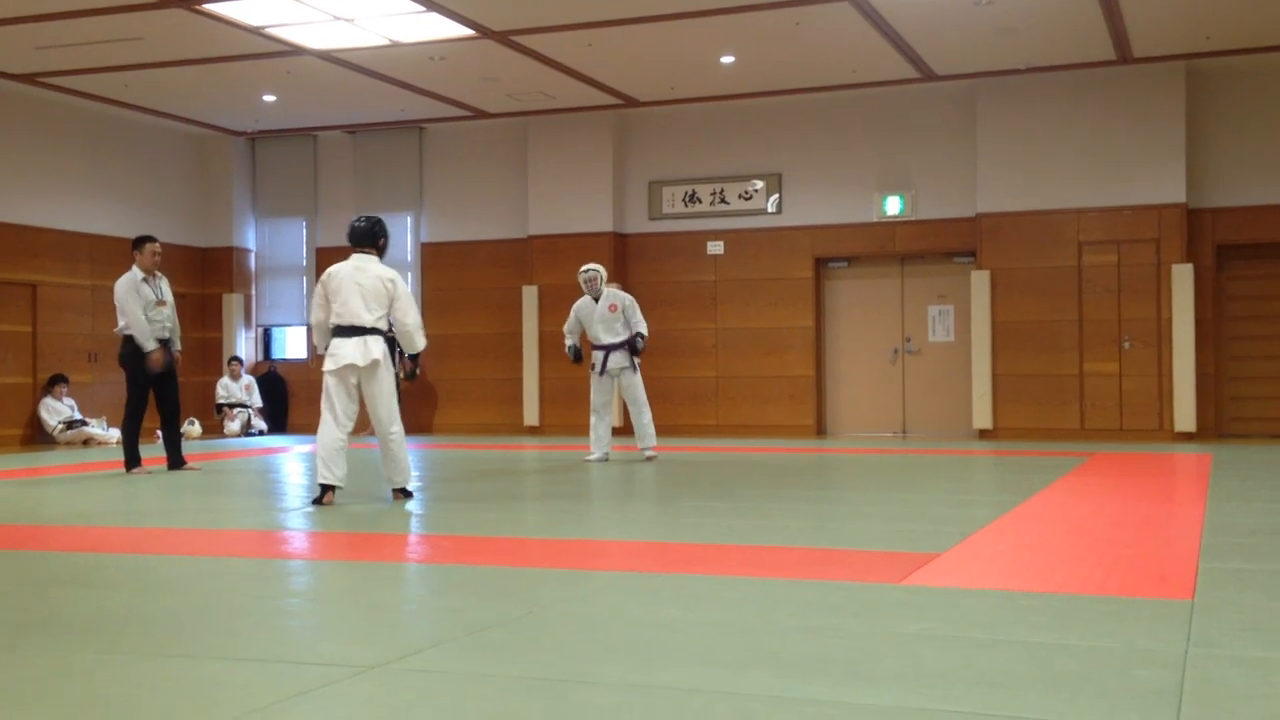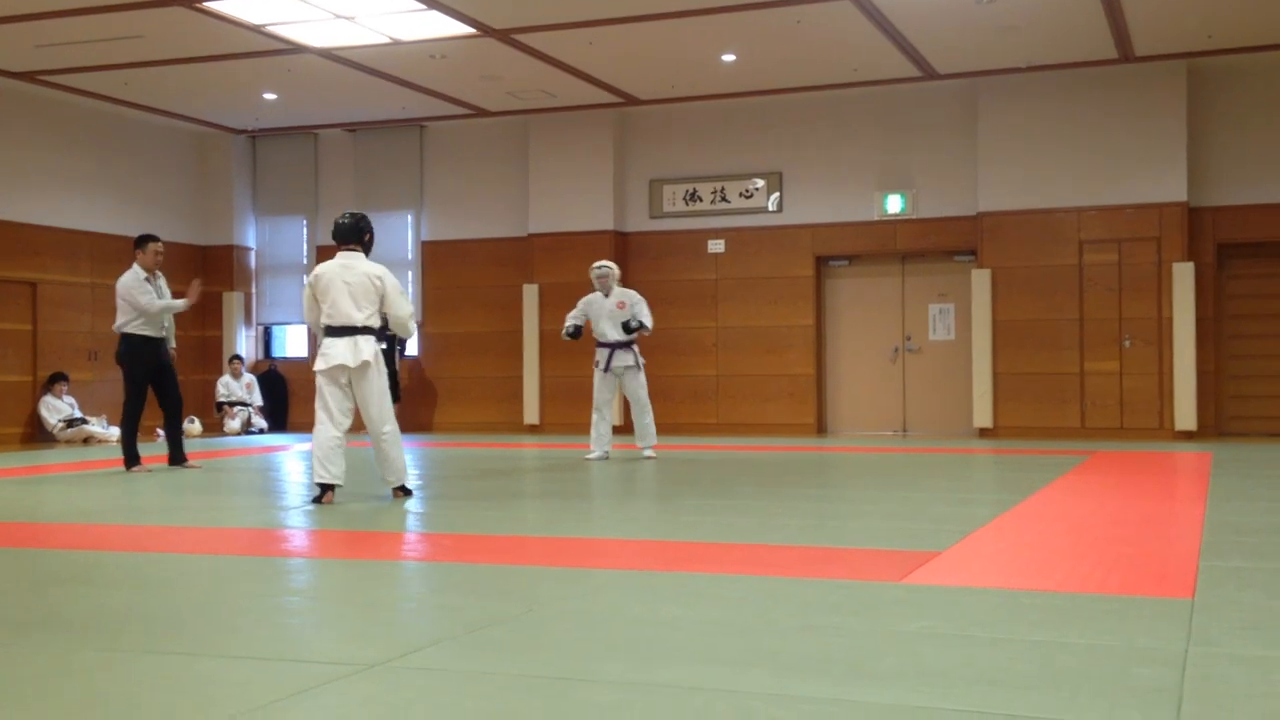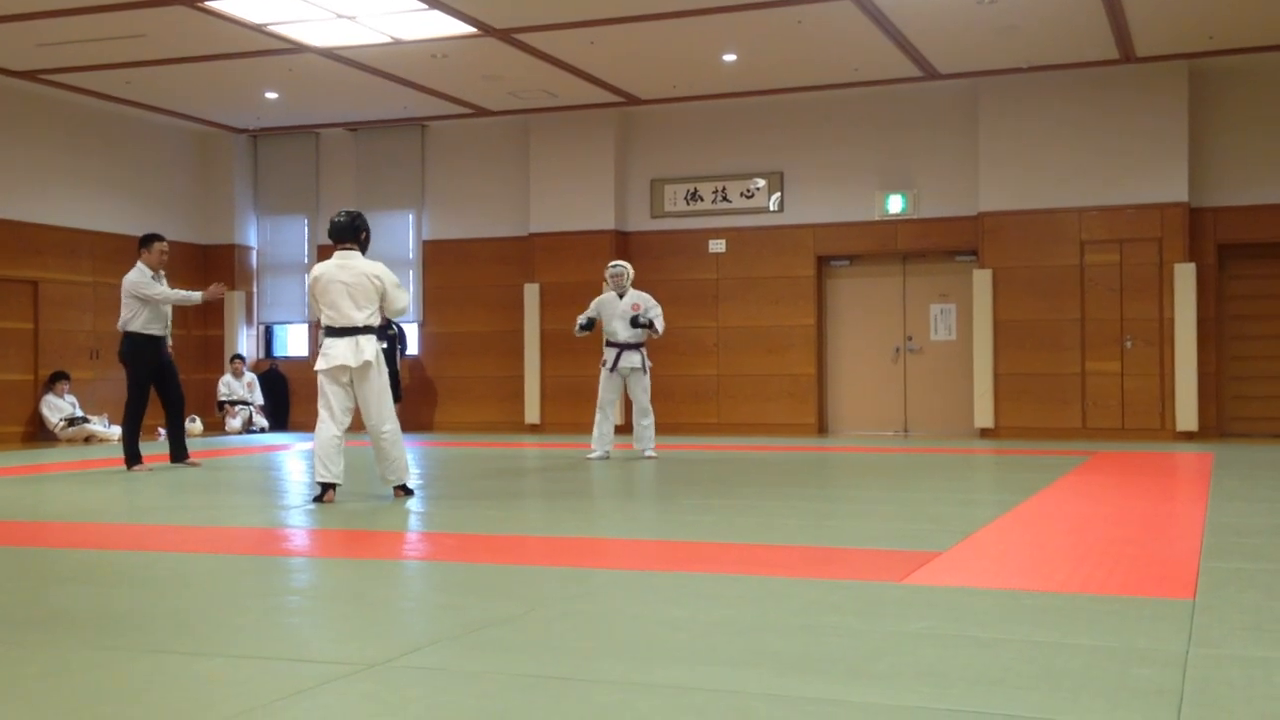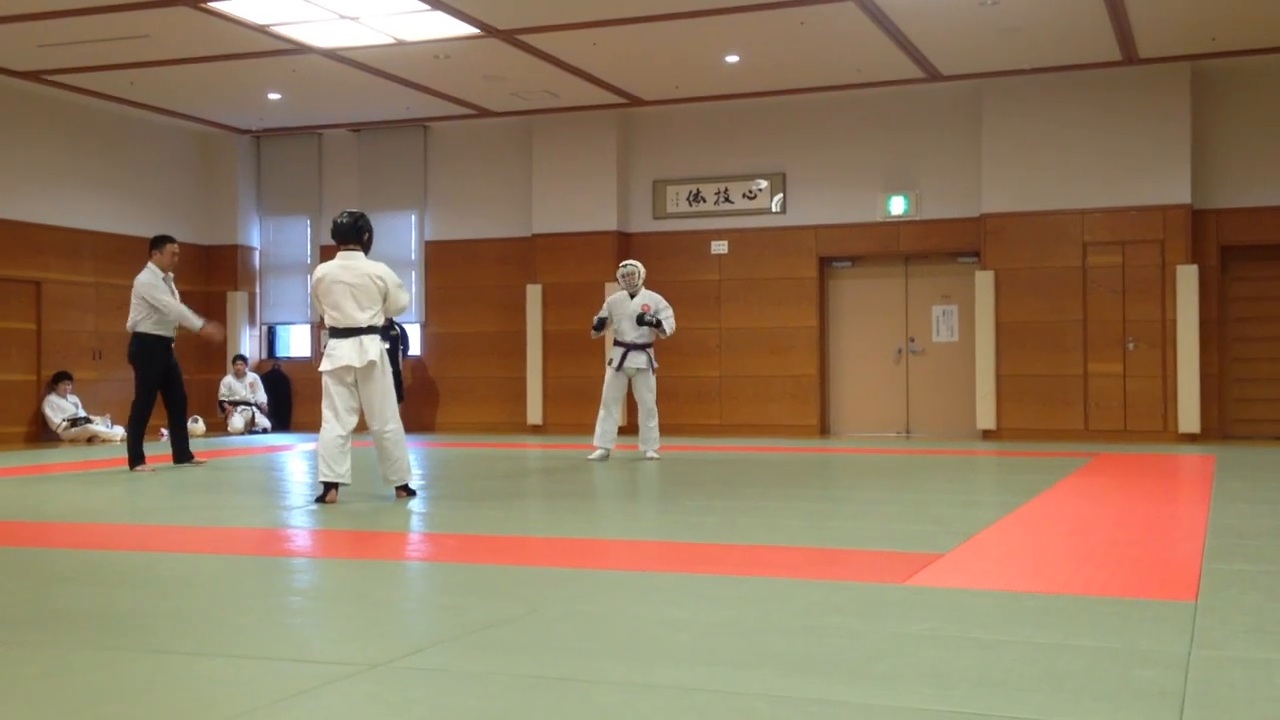
dt=0.2s
person 1, frame 1
left shoulder: (332, 273)
right shoulder: (389, 276)
left elbow: (318, 319)
right elbow: (408, 321)
left wrist: (326, 349)
right wrist: (413, 356)
left hip: (340, 349)
right hip: (374, 350)
left knee: (334, 422)
right knee: (388, 422)
left ankle: (327, 488)
right ankle: (399, 485)
person 1, frame 2
left shoulder: (319, 273)
right shoulder: (378, 272)
left elbow: (312, 318)
right elbow: (401, 314)
right wrist: (405, 333)
left hip: (332, 349)
right hip: (365, 349)
left knee: (329, 421)
right knee: (382, 421)
left ankle: (326, 487)
right ankle: (398, 483)
person 1, frame 3
left shoulder: (318, 272)
right shoulder: (376, 270)
right elbow: (400, 306)
left hip: (332, 348)
right hip: (366, 348)
left knee: (330, 420)
right knee: (382, 419)
left ankle: (327, 486)
right ankle: (399, 482)
person 1, frame 4
left shoulder: (321, 273)
right shoulder: (379, 271)
right elbow: (399, 305)
left hip: (337, 349)
right hip: (370, 348)
left knee: (335, 420)
right knee: (385, 420)
left ankle: (330, 485)
right ankle: (401, 483)
person 2, frame 1
left shoulder: (162, 281)
right shoulder: (127, 283)
left elbow: (171, 316)
right elbow: (136, 319)
left wrist: (176, 347)
right wrist: (152, 350)
left hip: (162, 349)
right hip: (140, 350)
left knee: (171, 406)
right knee: (136, 407)
left ankle: (176, 459)
right ankle: (132, 462)
person 2, frame 2
left shoulder: (159, 279)
right shoulder: (128, 281)
right elbow: (153, 307)
left wrist: (171, 344)
right wrist: (186, 302)
left hip: (157, 346)
right hip: (135, 346)
left knee: (173, 401)
right knee: (134, 405)
left ankle: (177, 455)
right ankle: (132, 460)
person 2, frame 3
left shoulder: (158, 277)
right shoulder: (134, 280)
right elbow: (167, 296)
left wrist: (167, 342)
right wrist: (203, 296)
left hip: (157, 345)
right hip: (138, 346)
left knee: (174, 399)
right knee: (137, 404)
left ankle: (179, 453)
right ankle: (133, 459)
person 2, frame 4
left shoulder: (165, 279)
right shoulder: (146, 280)
right elbow: (171, 307)
left wrist: (170, 345)
right wrist: (201, 326)
left hip: (163, 346)
right hip: (147, 346)
left knee: (177, 401)
right knee: (144, 403)
left ankle: (182, 453)
right ankle: (136, 460)
person 3, frame 1
left shoulder: (621, 298)
right shoulder: (579, 307)
left elbow: (637, 321)
right elbow: (571, 333)
left wrist: (638, 339)
right wrist: (573, 349)
left hip: (624, 356)
right hip: (600, 359)
left knee: (637, 401)
right knee: (599, 406)
left ankle: (647, 446)
right ankle: (600, 450)
person 3, frame 2
left shoulder: (630, 296)
right shoulder: (588, 301)
left elbow: (646, 318)
right elbow: (572, 320)
left wrist: (638, 324)
right wrist: (571, 329)
left hip: (629, 354)
right hip: (604, 356)
left knee: (640, 400)
right knee: (601, 403)
left ankle: (647, 446)
right ankle: (600, 449)
person 3, frame 3
left shoulder: (644, 299)
right shoulder: (602, 301)
left elbow: (659, 325)
right elbow: (583, 320)
left wrist: (647, 323)
right wrist: (583, 325)
left hip: (636, 356)
right hip: (612, 356)
left knee: (642, 403)
right knee: (605, 403)
left ankle: (647, 447)
right ankle: (601, 448)
person 3, frame 4
left shoulder: (655, 300)
right shoulder: (613, 300)
left elbow: (669, 326)
right elbow: (599, 327)
left wrist: (654, 322)
right wrist: (597, 326)
left hip: (643, 356)
right hip: (619, 355)
left knee: (647, 403)
right knee: (610, 401)
left ankle: (650, 448)
right ankle: (603, 447)
